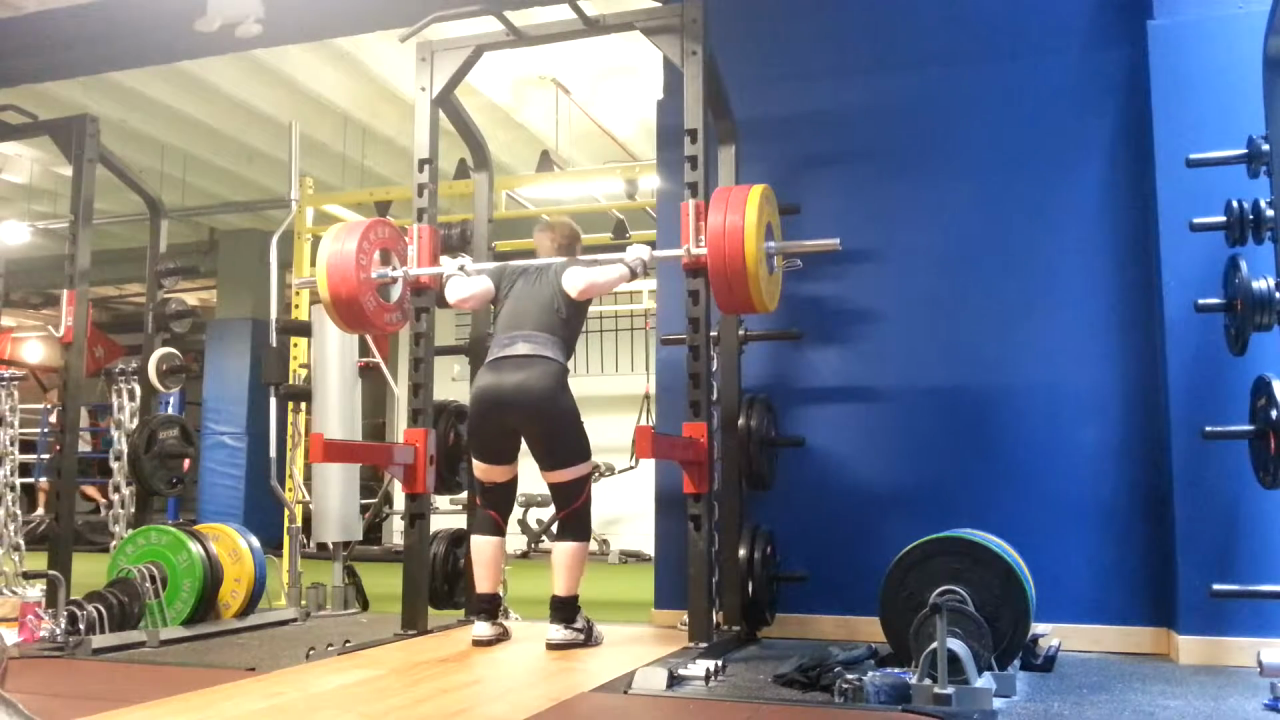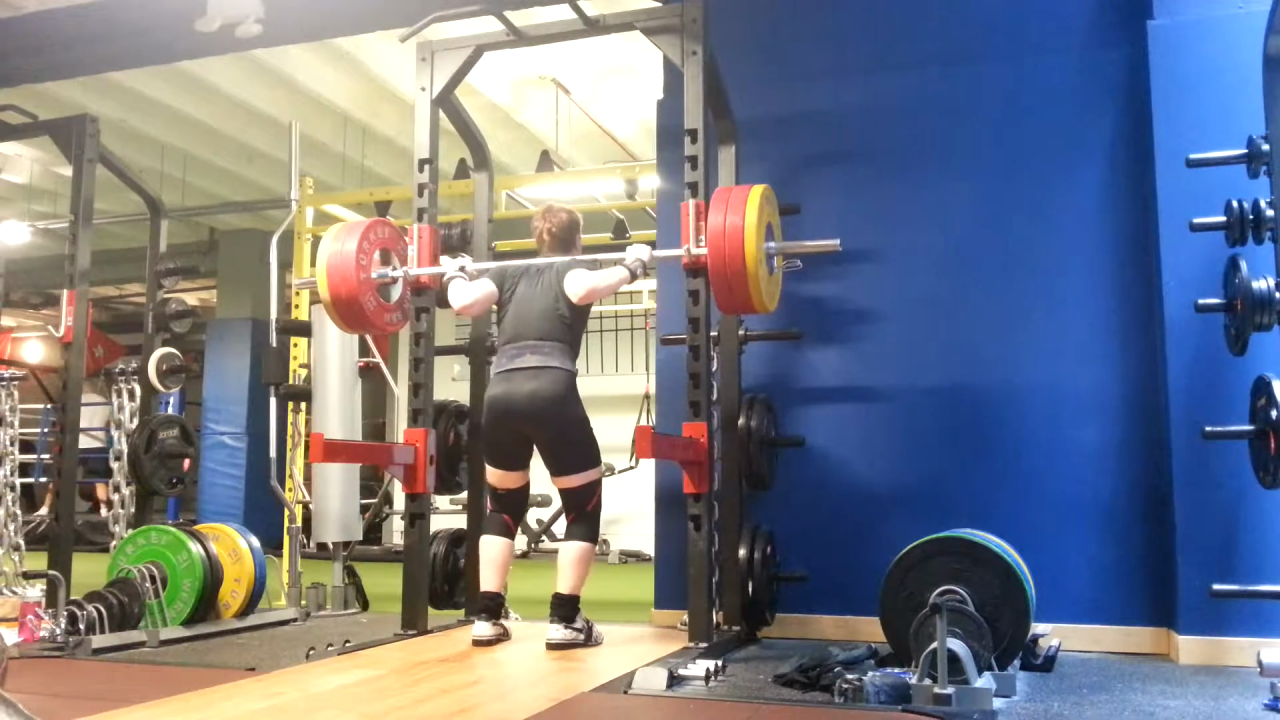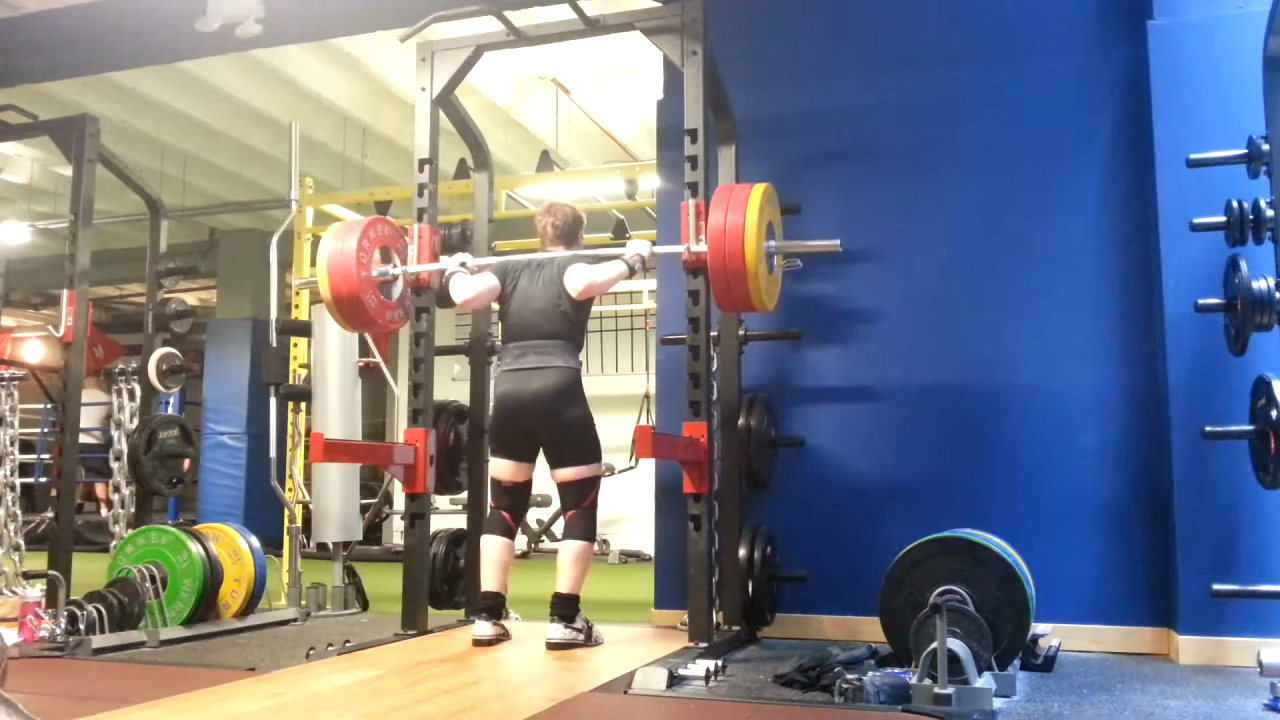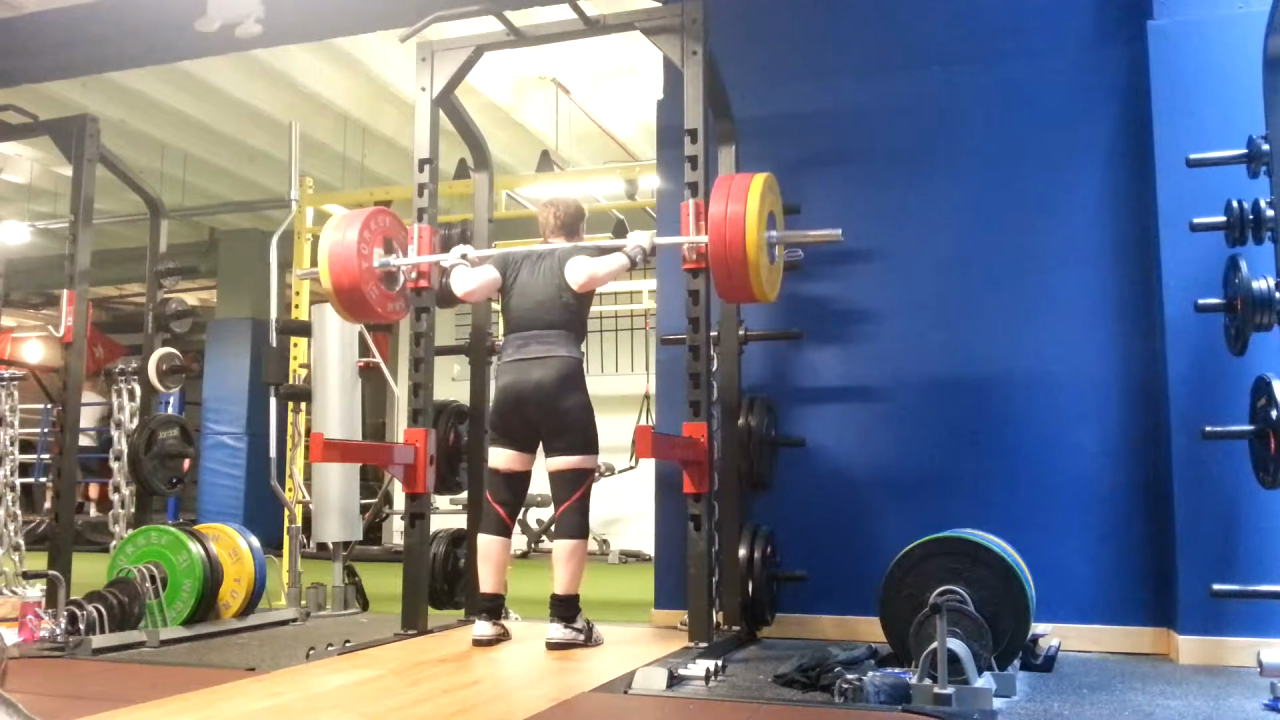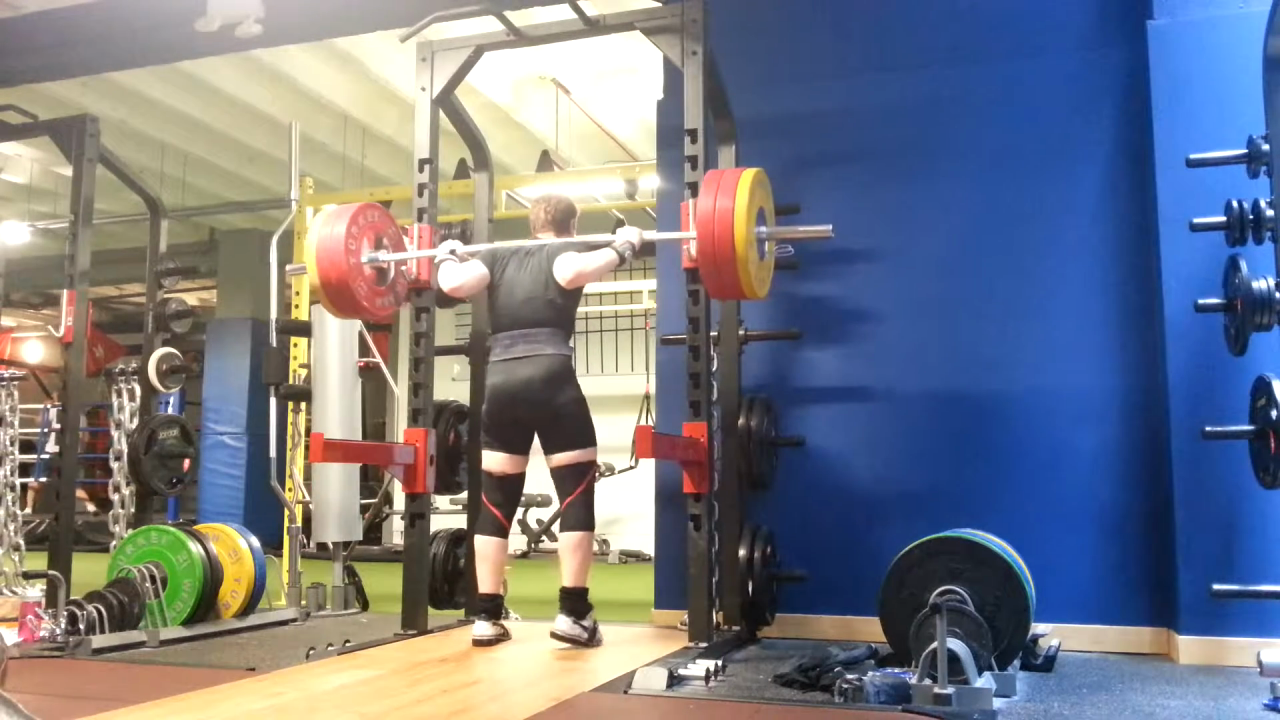
dt=0.4s
person 1, frame 1
left shoulder: (508, 272)
right shoulder: (575, 270)
left elbow: (460, 296)
right elbow: (581, 286)
left wrist: (452, 272)
right wrist: (632, 264)
left hip: (489, 386)
right hip: (541, 385)
left knee: (491, 506)
right knee: (574, 507)
left ankle: (485, 619)
right ankle: (565, 621)
person 1, frame 2
left shoulder: (507, 273)
right shoulder: (577, 268)
left elbow: (465, 303)
right elbow: (582, 291)
left wrist: (454, 274)
right wrist: (633, 266)
left hip: (500, 395)
right hip: (551, 393)
left knee: (503, 510)
right knee: (584, 510)
left ankle: (486, 618)
right ankle: (565, 621)
person 1, frame 3
left shoulder: (510, 268)
right shoulder: (578, 262)
left elbow: (466, 297)
right elbow: (581, 285)
left wrist: (455, 270)
right wrist: (632, 260)
left hip: (508, 391)
right hip: (558, 390)
left knee: (504, 508)
right knee: (581, 508)
left ankle: (487, 617)
right ankle: (565, 619)
person 1, frame 4
left shoulder: (510, 259)
right shoulder: (583, 253)
left elbow: (468, 289)
right elbow: (584, 278)
left wrist: (456, 263)
right wrist: (634, 251)
left hip: (510, 381)
right hip: (559, 380)
left knee: (499, 503)
right knee: (571, 504)
left ankle: (487, 617)
right ankle: (565, 620)
person 1, frame 5
left shoulder: (498, 256)
right shoulder: (571, 250)
left elbow: (455, 285)
right elbow: (572, 273)
left wrist: (447, 257)
right wrist: (623, 247)
left hip: (500, 381)
right hip: (550, 378)
left knee: (495, 503)
right knee: (576, 496)
left ankle: (487, 617)
right ankle: (574, 613)
